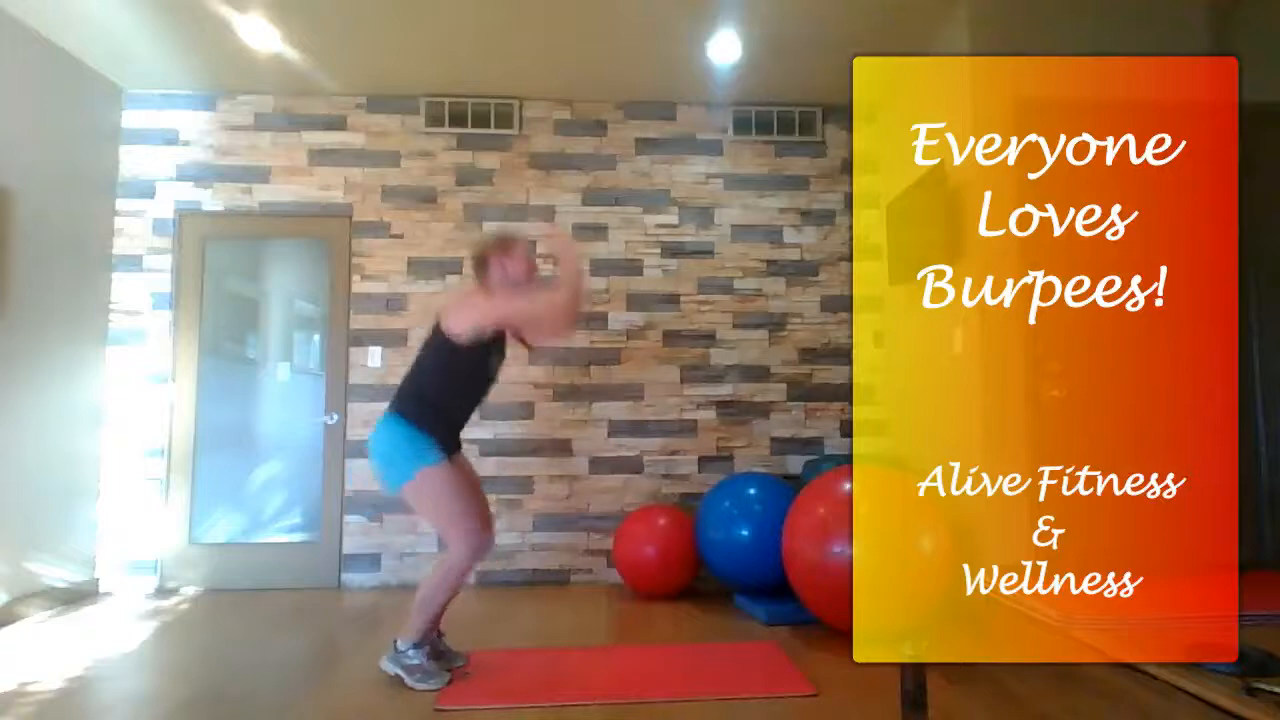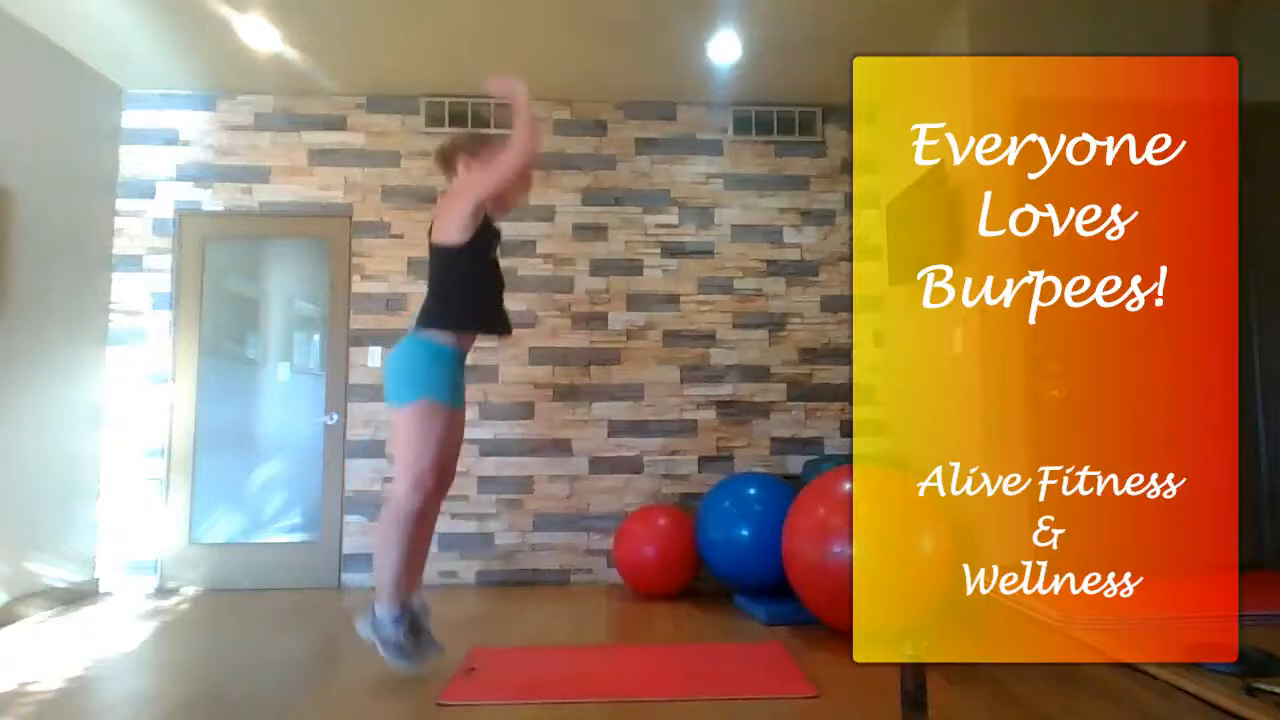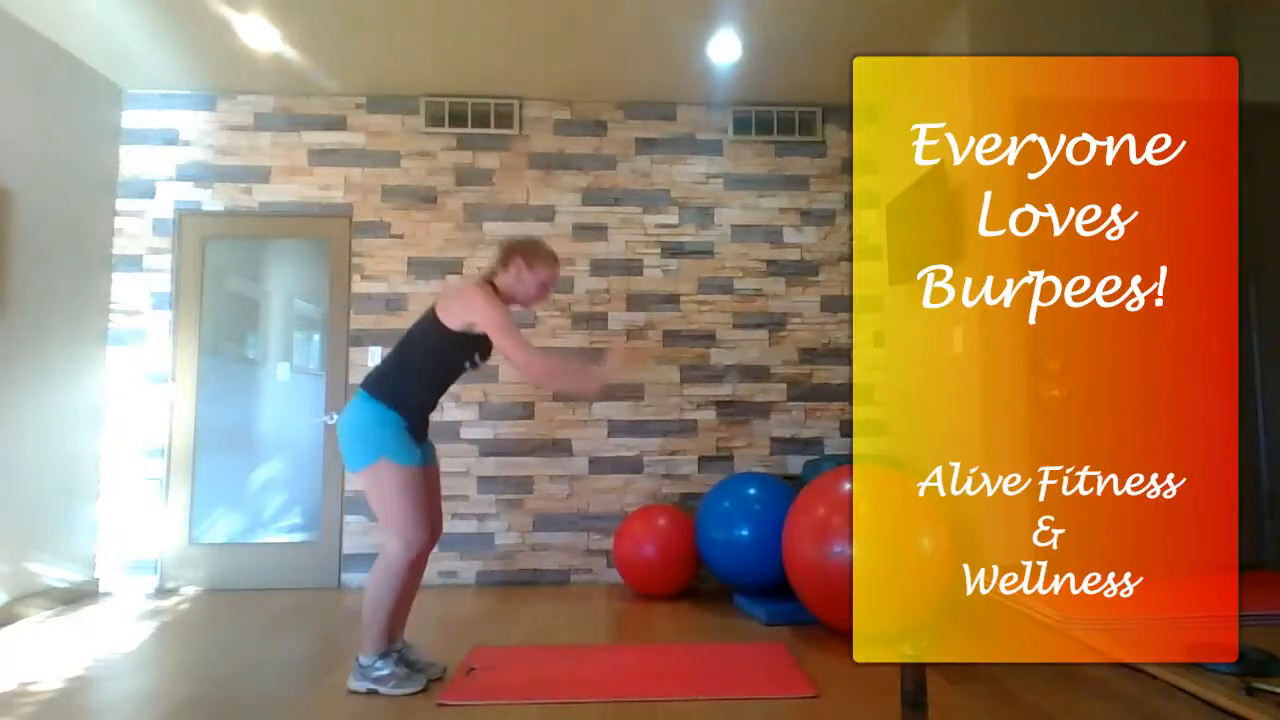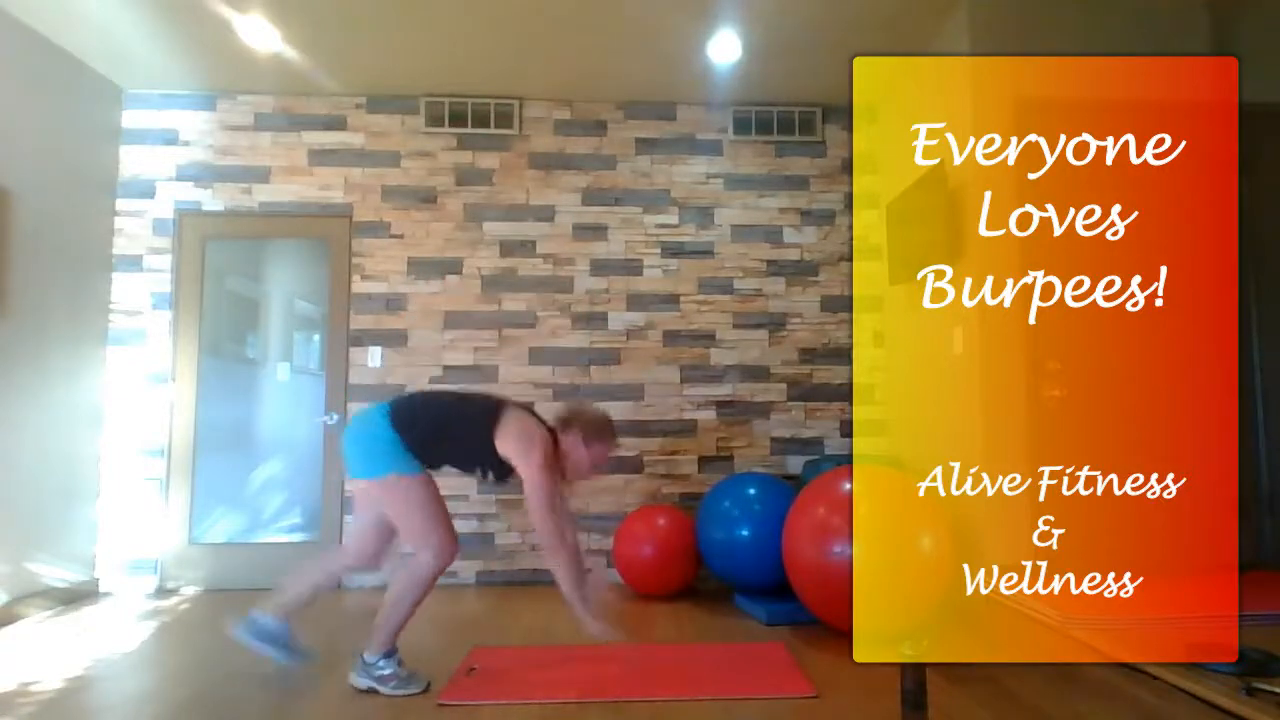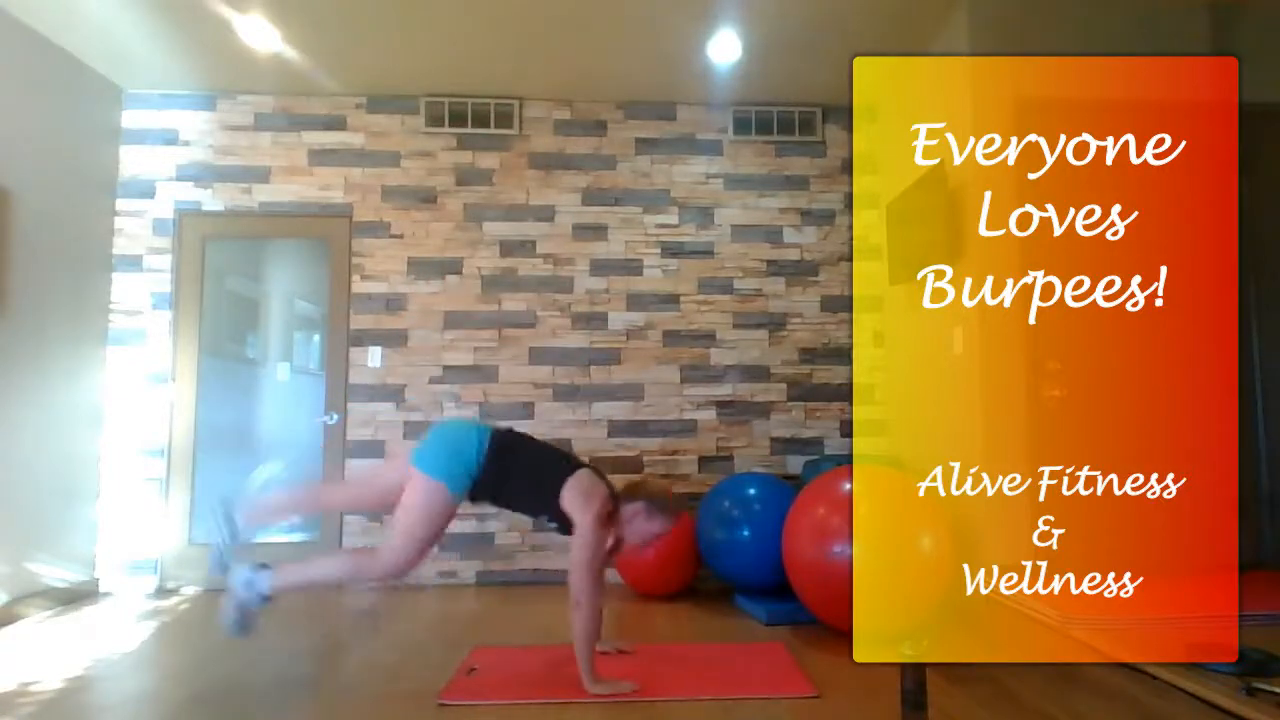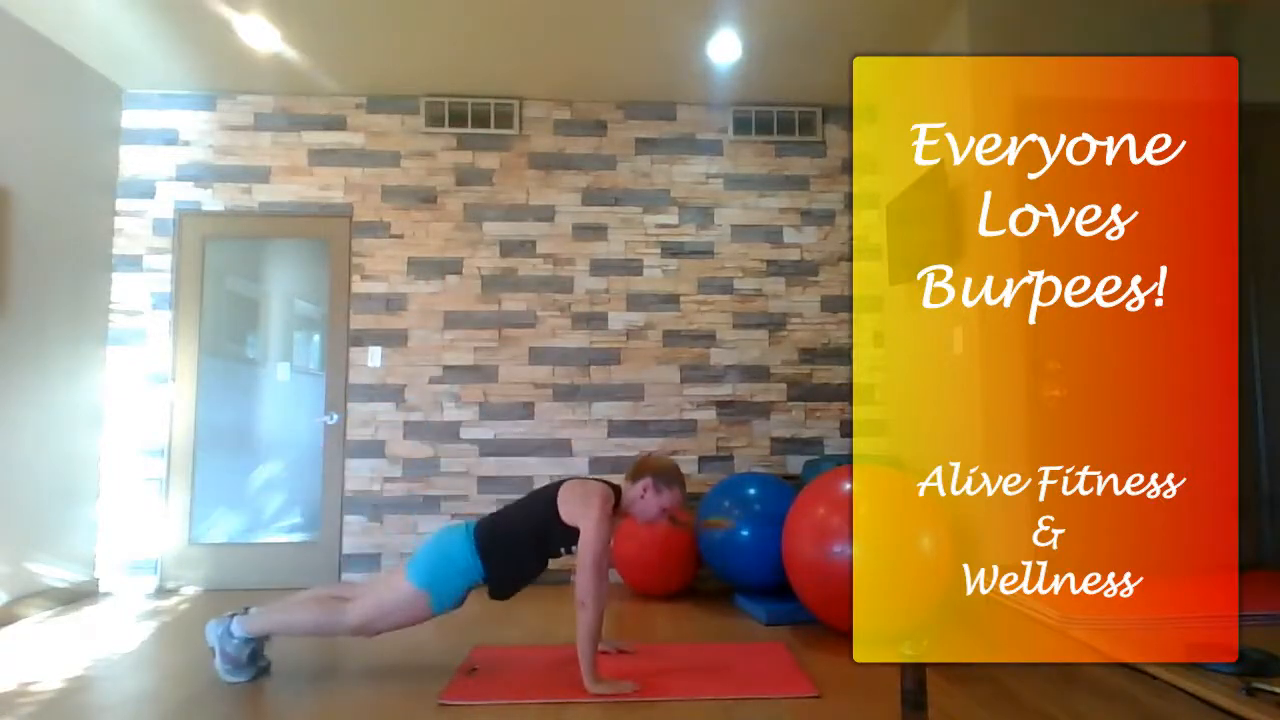
dt=0.4s
person 1, frame 1
left shoulder: (502, 310)
right shoulder: (478, 305)
left elbow: (560, 322)
right elbow: (561, 312)
left wrist: (563, 277)
right wrist: (569, 262)
left hip: (434, 440)
right hip: (406, 441)
left knee: (472, 536)
right knee: (469, 543)
left ankle: (424, 635)
right ankle: (407, 651)
person 1, frame 2
left shoulder: (473, 210)
right shoulder: (461, 203)
left elbow: (520, 179)
right elbow: (522, 153)
left wrist: (516, 104)
right wrist: (520, 98)
left hip: (441, 359)
right hip: (426, 357)
left knee: (434, 488)
right knee: (414, 489)
left ankle: (406, 604)
right ankle: (384, 611)
person 1, frame 3
left shoulder: (486, 306)
right shoulder: (479, 299)
left elbow: (533, 365)
right elbow: (535, 369)
left wrist: (586, 374)
right wrist: (597, 374)
left hip: (403, 421)
right hip: (376, 418)
left knee: (425, 535)
right knee: (405, 540)
left ankle: (391, 645)
right ankle: (369, 663)
person 1, frame 4
left shoulder: (546, 445)
right shoulder: (536, 448)
left elbow: (563, 525)
right elbow: (550, 541)
left wrist: (586, 584)
right wrist: (588, 614)
left hip: (385, 433)
right hip: (385, 437)
left knee: (360, 554)
right knee: (437, 551)
left ankle: (265, 620)
right ankle: (375, 662)
person 1, frame 5
left shoulder: (608, 507)
right shoulder: (593, 509)
left elbow: (590, 574)
right elbow: (582, 597)
left wrist: (596, 639)
right wrist: (591, 678)
left hip: (459, 444)
right hip: (461, 452)
left knee: (344, 496)
right knee: (392, 561)
left ankle: (239, 521)
right ankle: (259, 583)
person 1, frame 6
left shoulder: (602, 501)
right shoulder: (599, 505)
left elbow: (589, 583)
right elbow: (588, 596)
left wrist: (596, 641)
right wrist: (592, 679)
left hip: (467, 550)
right hip: (462, 558)
left knee: (361, 596)
right knee: (356, 618)
left ankle: (248, 621)
right ankle: (237, 630)
